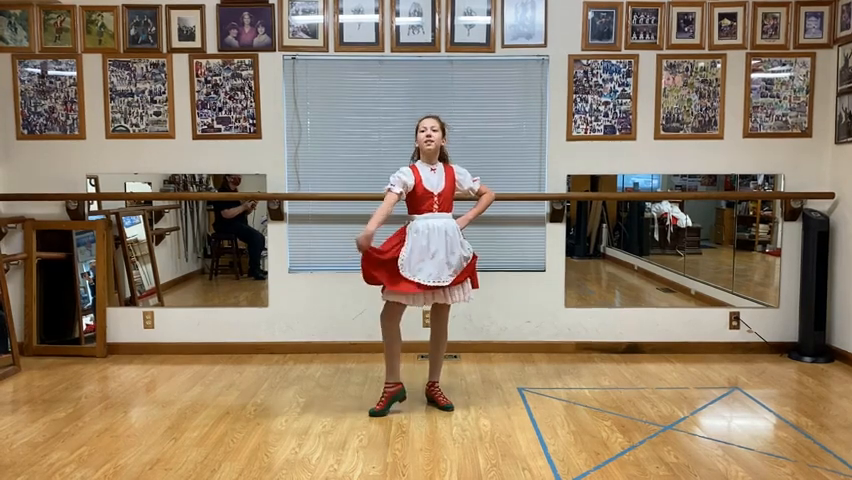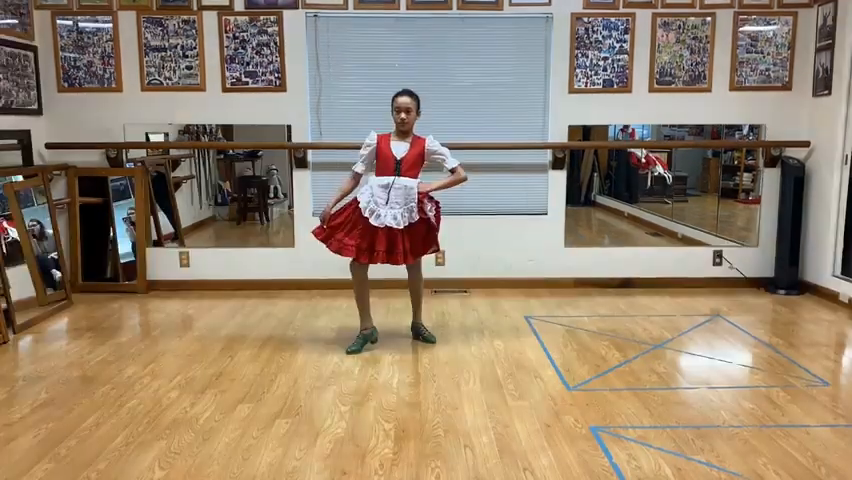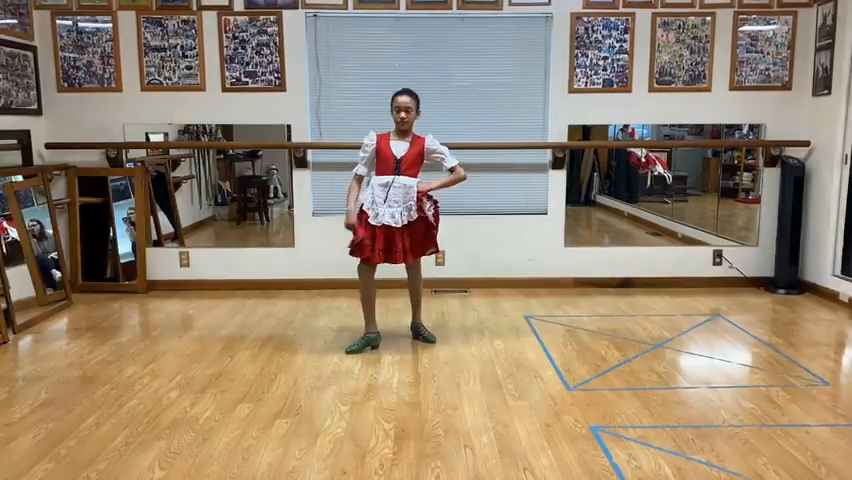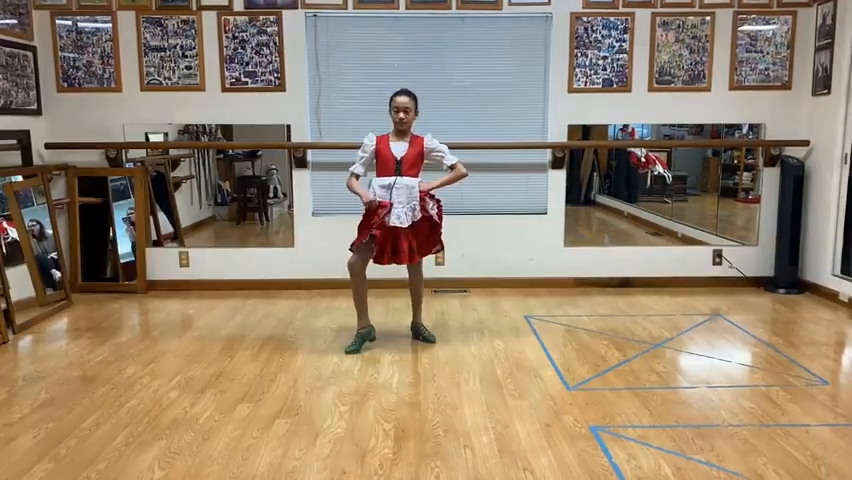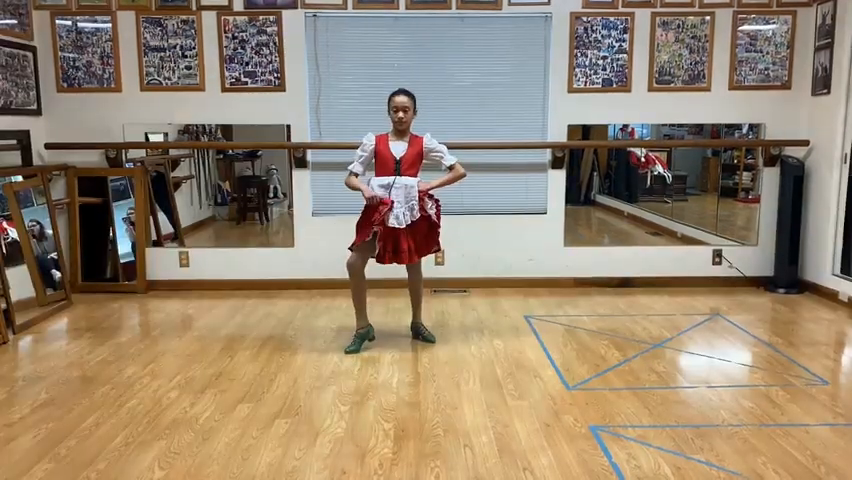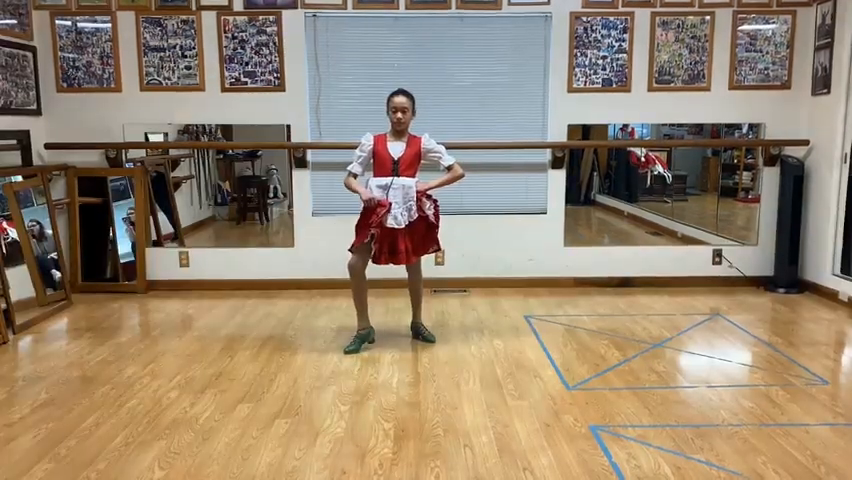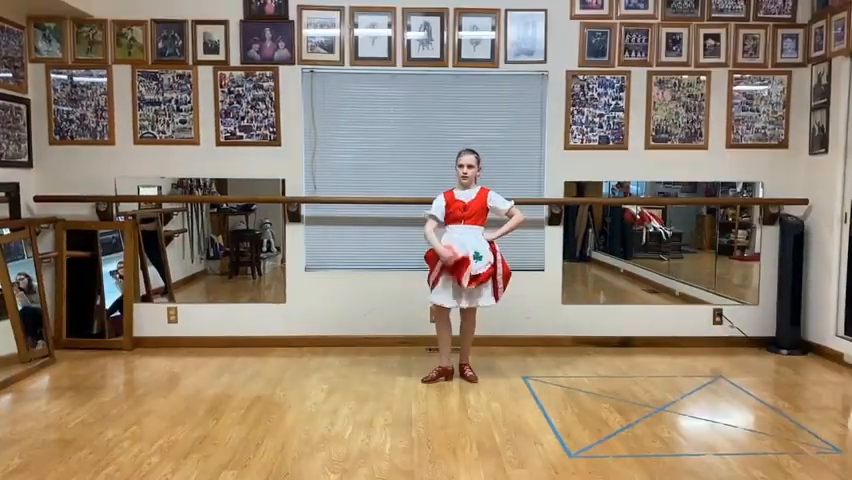
dt=0.2s
person 1, frame 1
left shoulder: (455, 174)
right shoulder: (407, 174)
left elbow: (488, 195)
right elbow: (388, 204)
left wrist: (464, 220)
right wrist: (369, 228)
left hip: (443, 252)
right hip: (412, 250)
left knee: (440, 320)
right knee: (389, 314)
left ankle: (433, 386)
right ankle: (392, 385)
person 1, frame 2
left shoulder: (426, 145)
right shoulder: (375, 141)
left elbow: (460, 175)
right elbow: (355, 176)
left wrist: (430, 187)
right wrist: (332, 205)
left hip: (409, 210)
right hip: (374, 207)
left knee: (414, 267)
right knee: (358, 267)
left ankle: (417, 323)
right ankle: (367, 328)
person 1, frame 3
left shoulder: (425, 144)
right shoulder: (375, 141)
left elbow: (460, 174)
right elbow: (356, 179)
left wrist: (430, 186)
right wrist: (351, 208)
left hip: (409, 209)
right hip: (376, 209)
left knee: (413, 266)
right knee: (366, 269)
left ankle: (417, 323)
right ankle: (371, 331)
person 1, frame 4
left shoulder: (425, 143)
right shoulder: (375, 142)
left elbow: (461, 171)
right elbow: (351, 178)
left wrist: (431, 186)
right wrist: (363, 193)
left hip: (412, 209)
right hip: (380, 210)
left knee: (415, 266)
right knee: (355, 264)
left ankle: (417, 323)
right ankle: (364, 327)
person 1, frame 5
left shoulder: (424, 143)
right shoulder: (374, 142)
left elbow: (459, 171)
right elbow: (350, 177)
left wrist: (430, 185)
right wrist: (364, 189)
left hip: (411, 209)
right hip: (380, 209)
left knee: (413, 266)
right knee: (354, 263)
left ankle: (417, 323)
right ankle: (363, 326)
person 1, frame 6
left shoulder: (423, 144)
right shoulder: (372, 143)
left elbow: (457, 172)
right elbow: (349, 179)
left wrist: (428, 186)
right wrist: (363, 190)
left hip: (410, 209)
right hip: (380, 209)
left knee: (413, 266)
right knee: (356, 264)
left ankle: (417, 323)
right ankle: (364, 326)
person 1, frame 7
left shoulder: (487, 196)
right shoulder: (445, 198)
left elbow: (518, 217)
right elbow: (429, 228)
left wrist: (495, 235)
right wrist: (439, 248)
left hip: (476, 254)
right hip: (448, 255)
left knee: (469, 310)
right knee: (439, 308)
